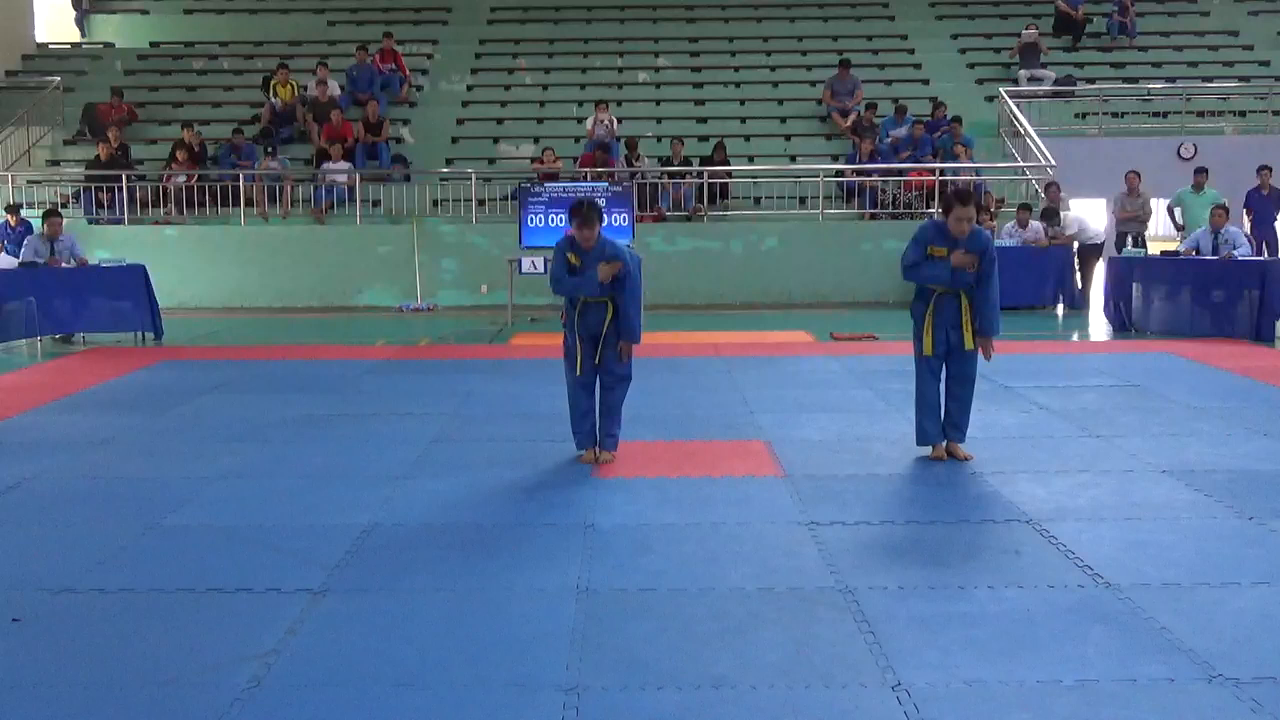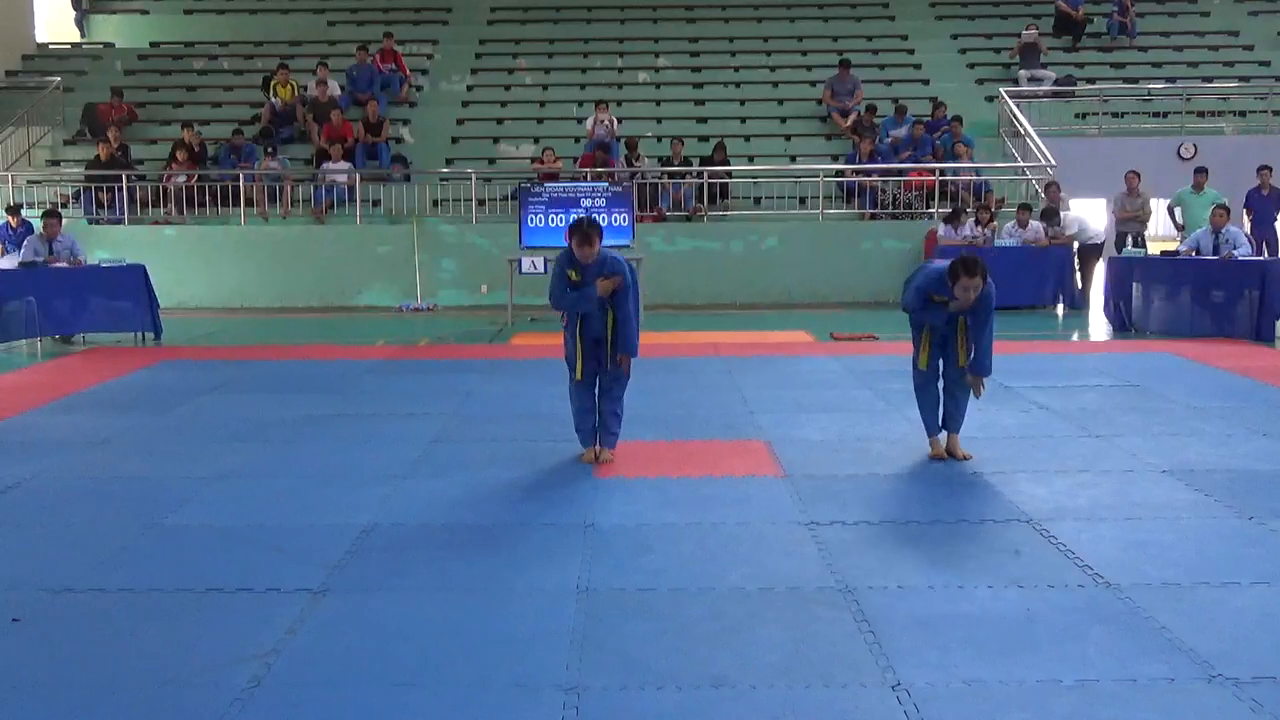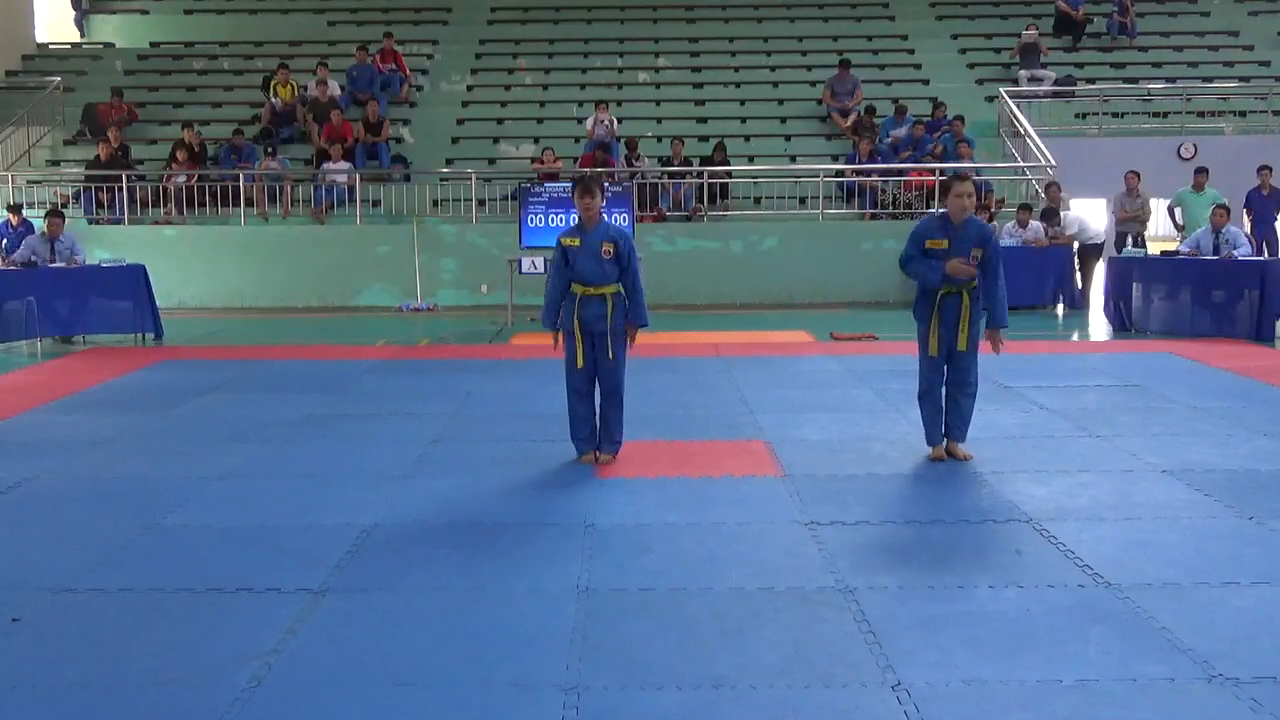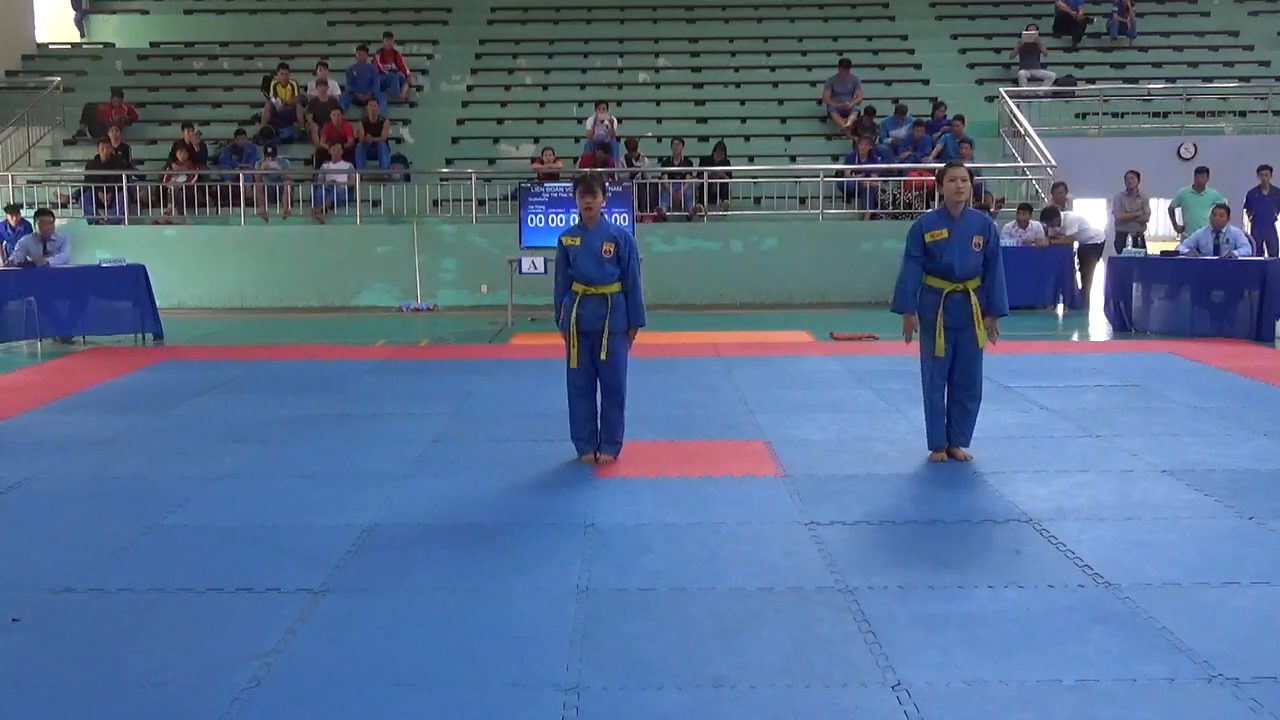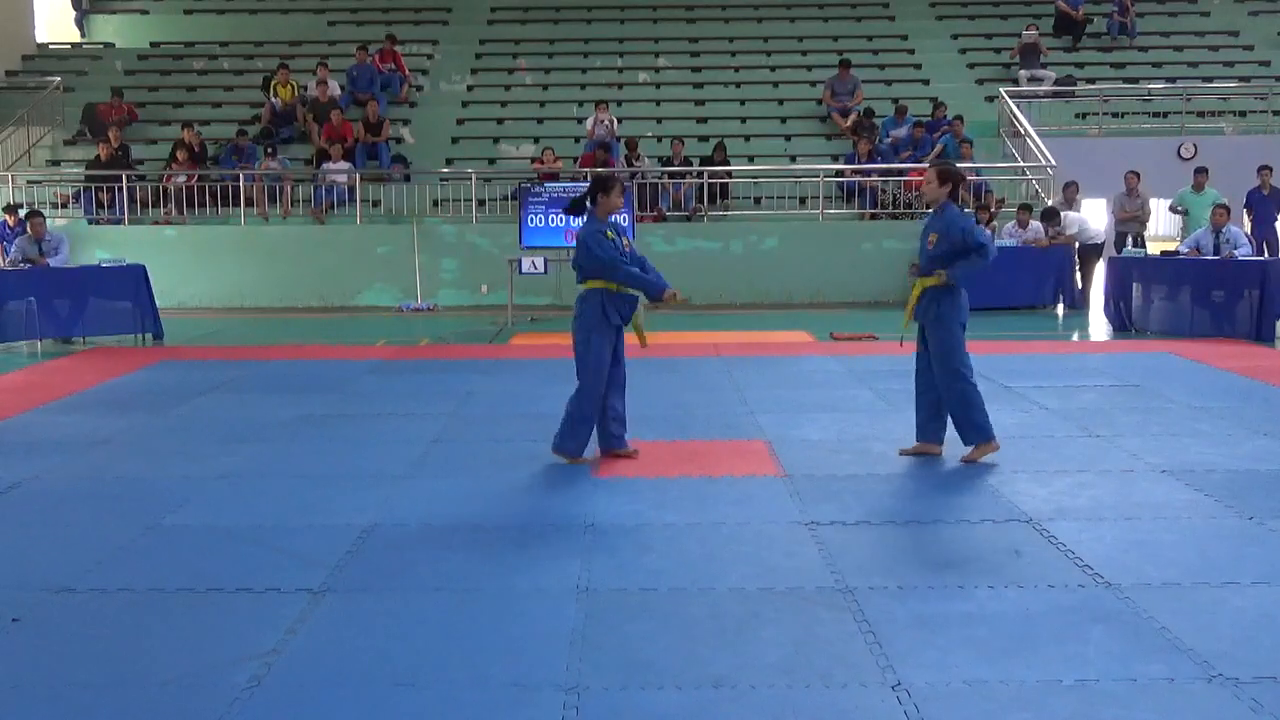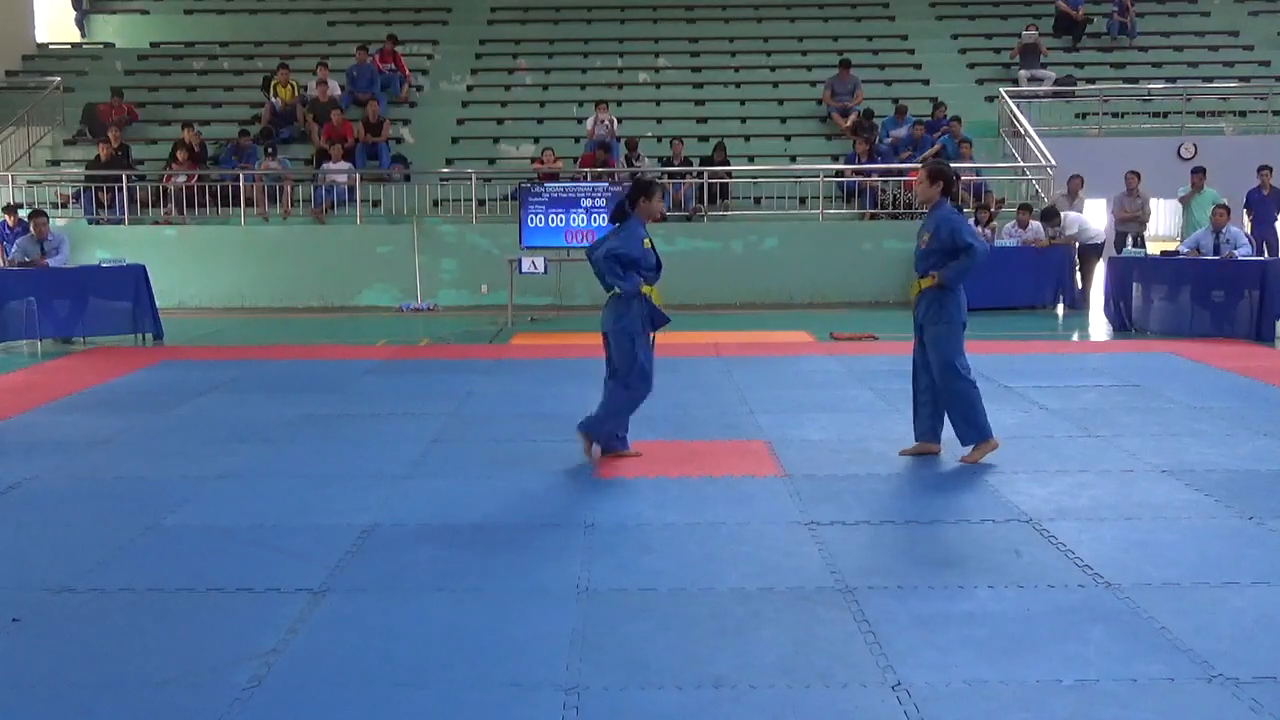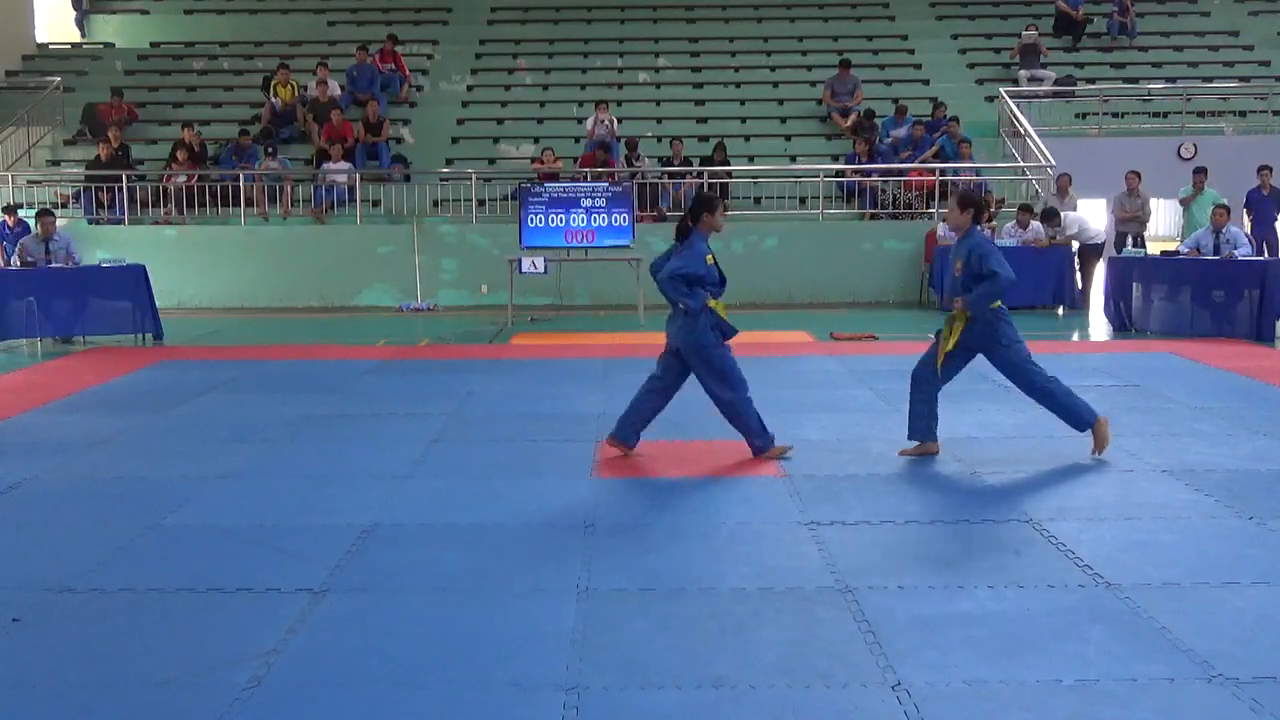
dt=0.4s
person 1, frame 1
left shoulder: (983, 241)
right shoulder: (927, 233)
left elbow: (988, 288)
right elbow: (910, 269)
left wrist: (986, 332)
right wrist: (948, 266)
left hip: (964, 310)
right hip: (930, 309)
left knee: (963, 377)
right knee: (928, 374)
left ankle: (955, 440)
right ankle: (935, 442)
person 1, frame 2
left shoulder: (986, 291)
right shoulder: (929, 278)
left elbow: (982, 333)
right elbow: (911, 307)
left wrist: (978, 371)
right wrist: (948, 308)
left hip: (959, 322)
right hip: (927, 321)
left knee: (959, 375)
right knee: (926, 375)
left ankle: (952, 439)
right ankle: (935, 440)
person 1, frame 3
left shoulder: (984, 233)
right shoulder: (926, 229)
left elbow: (994, 279)
right elbow: (909, 263)
left wrist: (995, 324)
right wrist: (944, 269)
left hip: (966, 307)
right hip: (933, 306)
left knee: (964, 377)
right knee: (931, 376)
left ankle: (954, 440)
right ankle: (936, 441)
person 1, frame 4
left shoulder: (984, 224)
right shoulder: (926, 224)
left elbow: (994, 269)
right elbow: (912, 267)
left wrist: (993, 312)
right wrist: (908, 309)
left hip: (971, 307)
right hip: (935, 306)
left knee: (968, 380)
right knee: (935, 379)
left ankle: (957, 441)
right ankle: (938, 444)
person 1, frame 5
left shoulder: (955, 220)
right shoulder: (936, 218)
left elbow: (985, 250)
left wrist: (951, 276)
right wrist: (921, 269)
left hip: (945, 305)
right hip: (932, 304)
left knee: (954, 373)
right knee: (929, 375)
left ankle: (984, 438)
right ankle: (930, 440)
person 1, frame 6
left shoulder: (948, 219)
right shoulder: (933, 217)
left elbow: (977, 250)
left wrist: (945, 276)
right wrist: (928, 276)
left hip: (944, 305)
right hip: (928, 304)
left knee: (951, 372)
right knee: (925, 373)
left ankle: (983, 439)
right ankle: (928, 439)
person 1, frame 7
left shoulder: (979, 246)
right shoulder: (962, 244)
left elbow: (1002, 280)
left wrist: (968, 303)
right wrist: (955, 303)
left hip: (993, 328)
right hip: (964, 326)
left knee: (1035, 380)
right knee: (925, 376)
left ankle: (1094, 422)
right ankle: (926, 441)
person 2, frame 1
left shoulder: (617, 253)
right shoulder: (564, 248)
left elbow: (628, 295)
right elbow: (559, 285)
left wrist: (629, 335)
right wrist: (595, 278)
left hip: (611, 322)
right hip: (579, 322)
left knee: (614, 380)
right knee: (580, 382)
left ankle: (608, 444)
right ankle: (587, 443)
person 2, frame 2
left shoulder: (616, 265)
right shoulder: (564, 262)
left elbow: (626, 307)
right elbow: (558, 299)
left wrist: (626, 348)
right wrist: (594, 291)
left hip: (610, 324)
right hip: (579, 324)
left knee: (612, 382)
right knee: (582, 382)
left ankle: (607, 442)
right ankle: (588, 442)
person 2, frame 3
left shoulder: (619, 237)
right shoulder: (566, 239)
left elbow: (632, 280)
right elbow: (557, 281)
left wrist: (635, 320)
right wrist: (555, 322)
left hip: (610, 315)
right hip: (577, 315)
left knee: (612, 383)
right knee: (579, 383)
left ankle: (608, 446)
right ankle: (585, 446)
person 2, frame 4
left shoulder: (620, 236)
right shoulder: (568, 238)
left elbow: (631, 280)
right elbow: (562, 282)
left wrist: (634, 321)
right wrist: (563, 319)
left hip: (611, 315)
right hip: (578, 315)
left knee: (613, 383)
right knee: (579, 383)
left ankle: (609, 446)
right ankle: (585, 446)
person 2, frame 5
left shoulder: (614, 229)
right shoulder: (591, 233)
left elbow: (637, 262)
right elbow: (619, 268)
left wrist: (663, 287)
right wrist: (659, 289)
left hip: (610, 312)
right hip: (595, 312)
left knee: (614, 381)
right knee: (593, 381)
left ankle: (614, 442)
right ankle: (568, 445)
person 2, frame 6
left shoulder: (629, 231)
right shoulder: (633, 235)
left elbow: (594, 251)
right elbow: (601, 256)
left wrist: (613, 285)
right wrist: (625, 285)
left hip: (623, 314)
right hip: (631, 315)
left knee: (620, 379)
right knee: (639, 381)
left ankle: (614, 442)
right ankle: (593, 429)
person 2, frame 7
left shoulder: (688, 244)
right shoulder: (697, 251)
left elbow: (657, 268)
right elbow: (666, 276)
right wrist: (694, 301)
left hip: (684, 325)
right hip: (700, 327)
left knee: (663, 381)
right knee: (731, 385)
left ankle: (623, 435)
right ankle: (762, 444)
